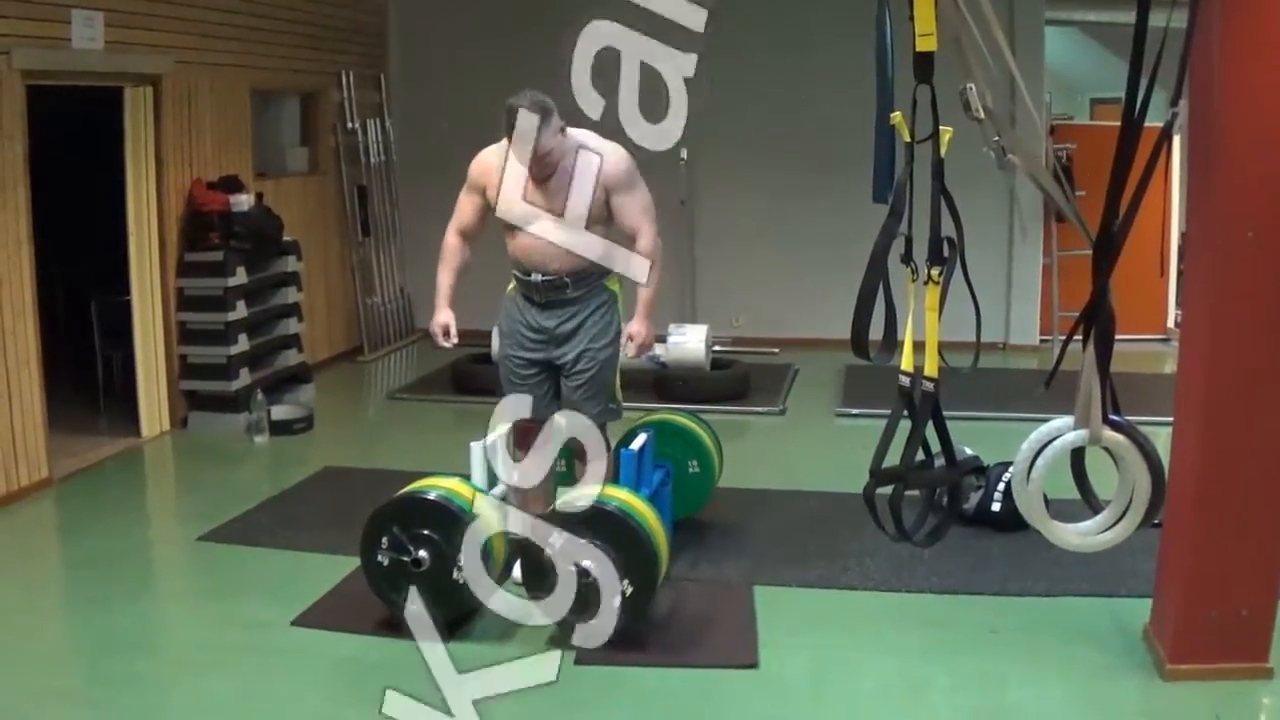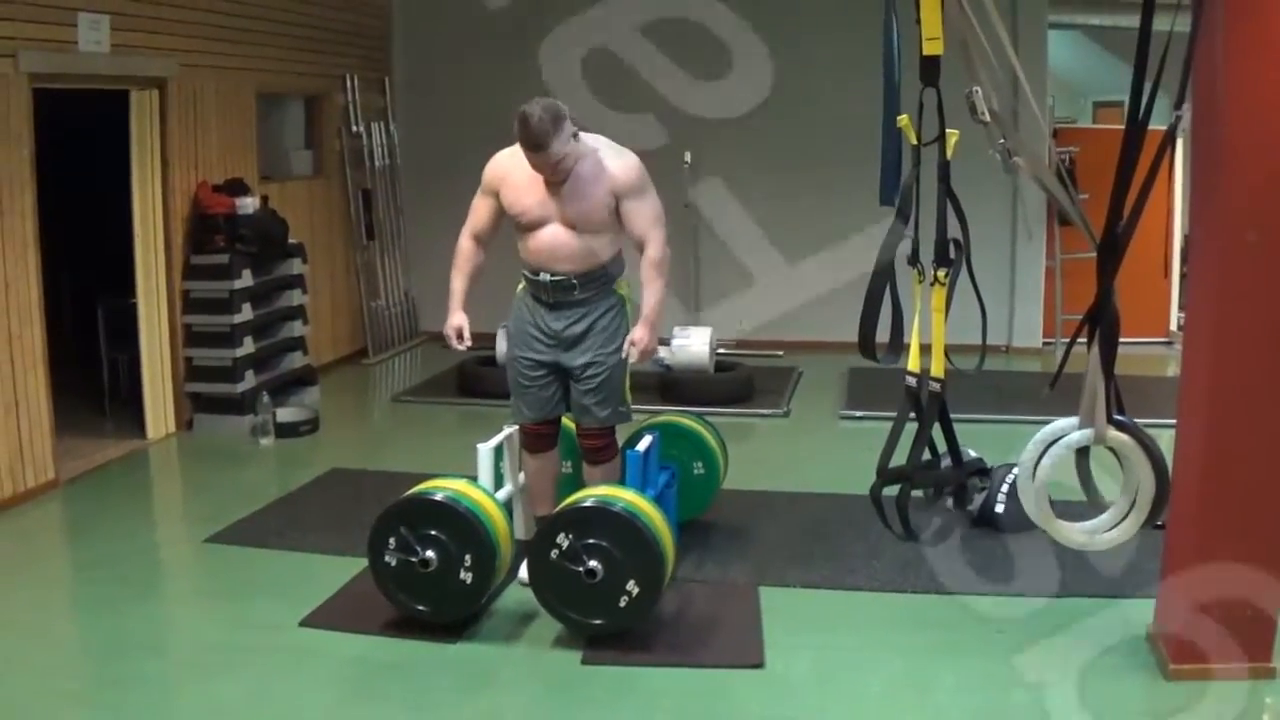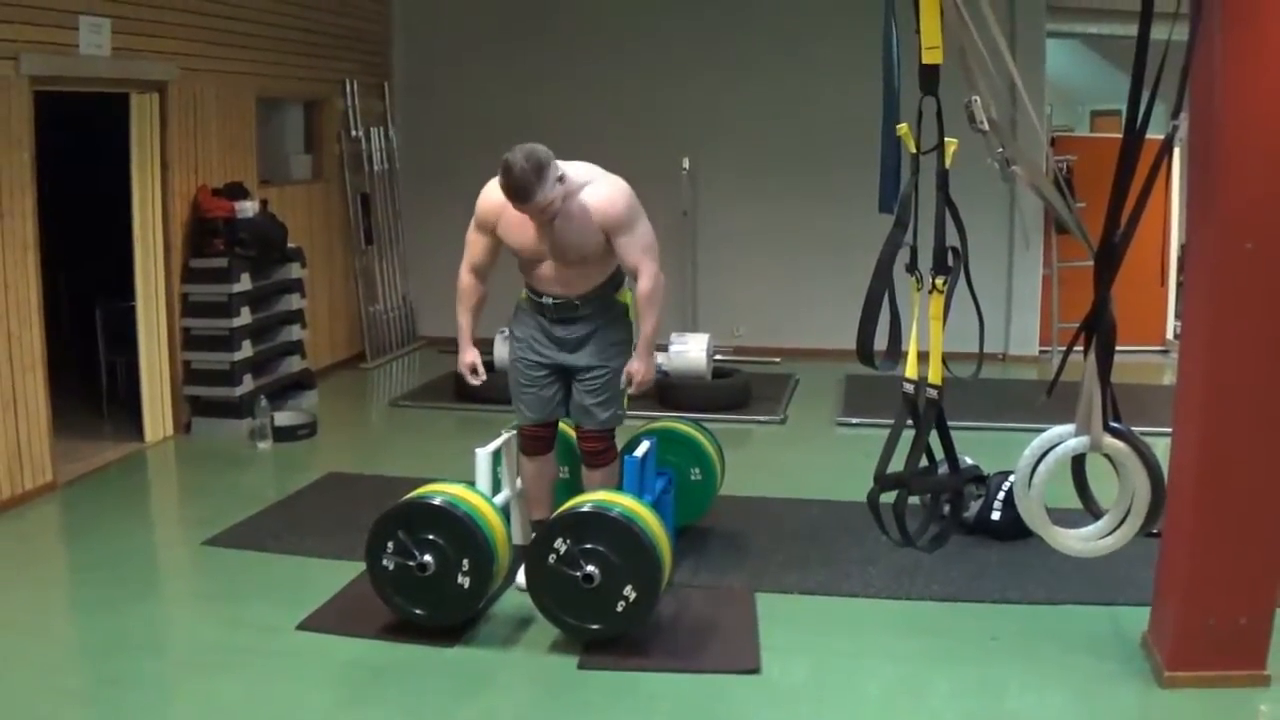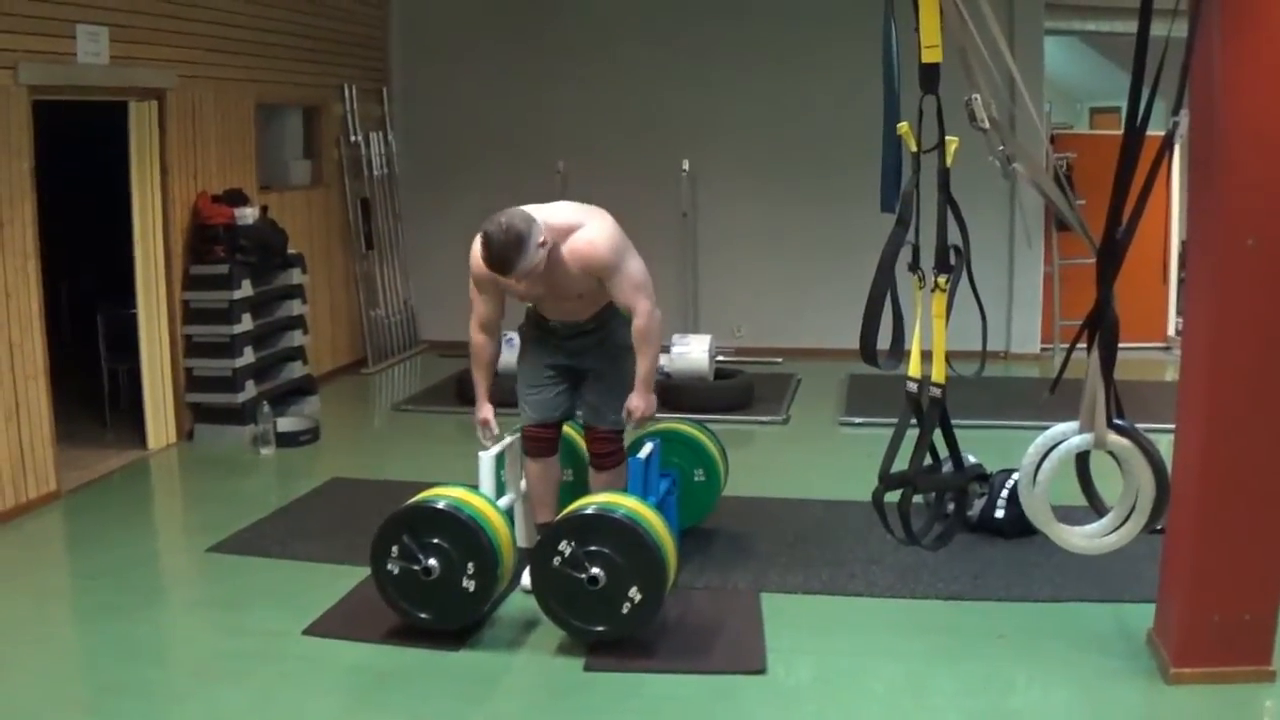
dt=0.5s
person 1, frame 1
left shoulder: (607, 161)
right shoulder: (488, 165)
left elbow: (645, 236)
right elbow: (458, 234)
left wrist: (643, 313)
right wrist: (443, 302)
left hip: (588, 303)
right hip: (524, 305)
left knee: (588, 427)
right knee: (528, 426)
person 1, frame 2
left shoulder: (619, 167)
right shoulder: (501, 169)
left elbow: (654, 244)
right elbow: (473, 238)
left wrist: (647, 319)
right wrist: (456, 305)
left hip: (597, 306)
right hip: (532, 306)
left knee: (596, 432)
right knee: (535, 429)
person 1, frame 3
left shoulder: (609, 197)
right shoulder: (491, 202)
left elbow: (649, 273)
right elbow: (472, 272)
left wrist: (644, 352)
right wrist: (466, 341)
left hip: (600, 321)
right hip: (535, 320)
left knee: (595, 436)
right knee: (533, 431)
person 1, frame 4
left shoulder: (595, 240)
right shoulder: (484, 255)
left elbow: (645, 310)
right elbow: (484, 329)
left wrist: (644, 388)
right wrist: (482, 399)
left hip: (607, 331)
right hip: (544, 333)
left knee: (603, 438)
right knee: (537, 434)
